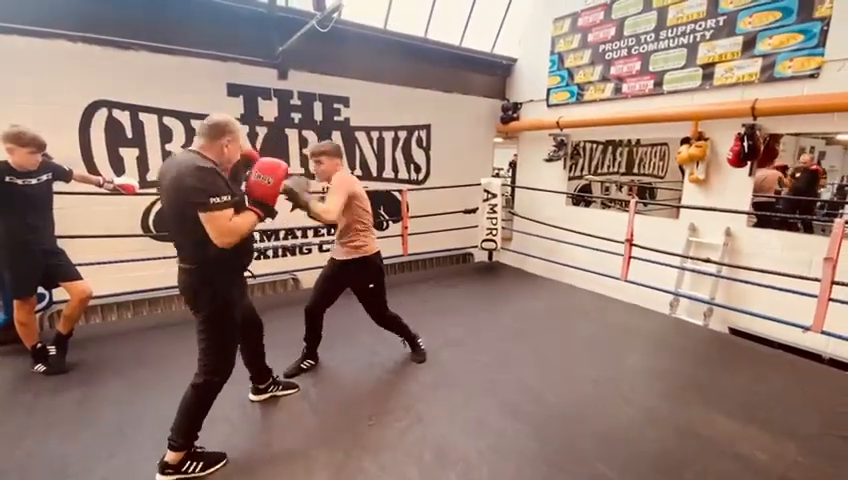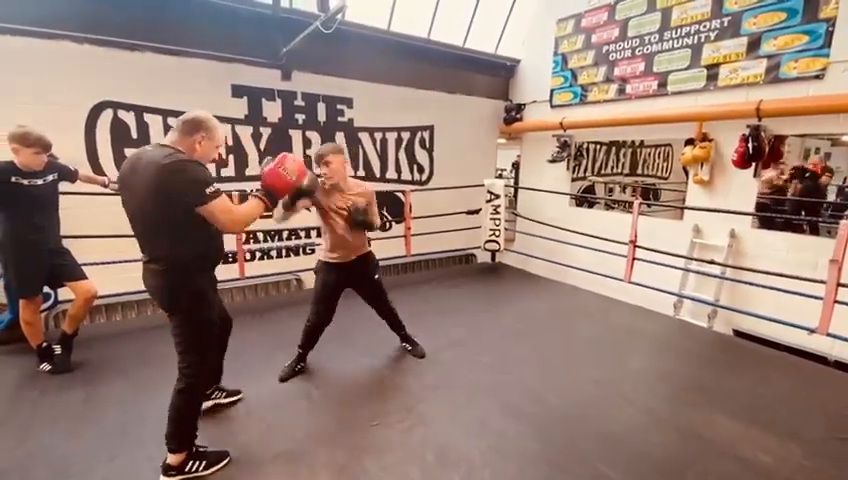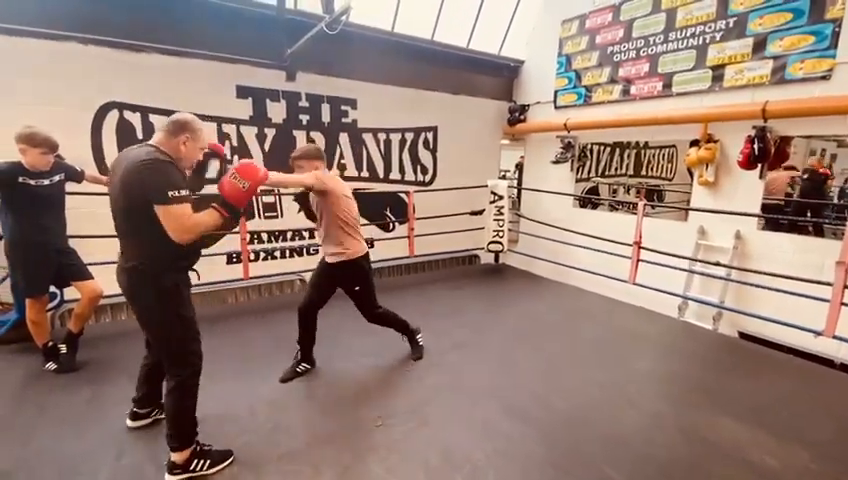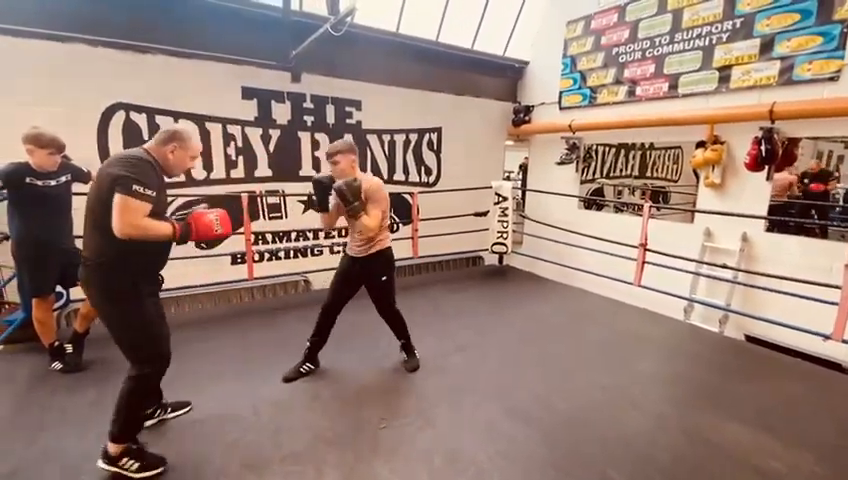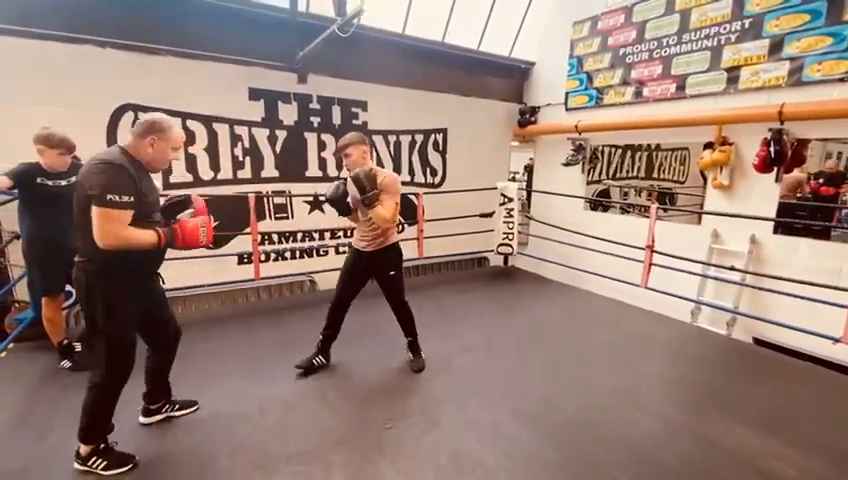
dt=0.3s
person 1, frame 1
left shoulder: (176, 164)
right shoulder: (204, 175)
right elbow: (227, 236)
left wrist: (239, 187)
right wrist: (261, 206)
left hip: (201, 272)
right hip: (213, 280)
left knee: (251, 326)
right knee: (215, 367)
left ankle: (262, 383)
person 1, frame 2
left shoulder: (135, 162)
right shoulder: (183, 169)
right elbow: (232, 221)
right wrist: (268, 196)
left hip: (163, 270)
right hip: (185, 278)
left knee: (219, 324)
right knee: (196, 364)
left ankle: (208, 391)
person 1, frame 3
left shoulder: (134, 157)
right shoulder: (159, 168)
right elbow: (182, 231)
right wrist: (229, 205)
left hip: (143, 272)
right hip: (157, 278)
left knee: (163, 345)
right knee: (185, 359)
left ankle: (144, 407)
person 1, frame 4
left shoulder: (137, 165)
right shoulder: (137, 167)
right elbow: (126, 226)
left wrist: (182, 225)
right wrist: (182, 229)
left hip: (128, 273)
right hip: (115, 278)
left knee: (148, 347)
right knee: (152, 355)
left ankle: (147, 407)
right ankle: (118, 449)
person 1, frame 5
left shoulder: (132, 167)
right shoulder: (112, 171)
right elbow: (108, 236)
left wrist: (172, 209)
right wrist: (169, 236)
left hip: (137, 277)
right hip: (107, 283)
left knee: (167, 335)
right knee: (112, 364)
left ankle: (156, 403)
right ankle: (89, 448)
person 2, frame 1
left shoulder: (47, 168)
left elbow: (75, 175)
left wrist: (103, 182)
left hip: (48, 248)
left knee: (82, 292)
right knee: (24, 303)
left ankle: (58, 345)
right ankle: (39, 355)
person 2, frame 2
left shoulder: (53, 168)
left elbow: (81, 175)
left wrist: (108, 182)
left hip: (53, 246)
left knee: (87, 291)
right knee: (30, 303)
left ankle: (63, 343)
right ankle: (44, 353)
person 2, frame 3
left shoulder: (60, 168)
left elbow: (87, 176)
left wrist: (112, 182)
left hip: (59, 247)
right hip: (26, 250)
left knee: (93, 291)
right knee: (37, 302)
left ankle: (69, 343)
right ankle: (50, 353)
person 2, frame 4
left shoulder: (67, 169)
left elbow: (93, 176)
left hip: (65, 247)
right hip: (32, 250)
right knee: (43, 301)
left ankle: (75, 342)
right ankle: (55, 352)
person 2, frame 5
left shoulder: (76, 169)
right shoulder: (28, 172)
left hip: (74, 247)
right hip: (42, 250)
right knee: (52, 300)
right ankle: (64, 351)
person 3, frame 1
left shoulder: (342, 181)
right shoulder: (336, 184)
left elbow: (329, 216)
left wrist: (301, 195)
left hip: (366, 261)
right hip: (340, 260)
left knee: (379, 315)
right knee: (313, 308)
left ankle: (413, 340)
right ankle: (309, 355)
person 3, frame 2
left shoulder: (365, 190)
right shoulder: (317, 190)
left elbow: (375, 223)
right elbow: (280, 217)
left wrist: (367, 222)
right wrist: (291, 199)
left hip: (361, 260)
right hip: (331, 264)
left knee: (383, 306)
right knee: (319, 318)
left ankle: (405, 338)
right ankle: (300, 358)
person 3, frame 3
left shoulder: (326, 180)
right shoulder: (324, 187)
left elbow: (285, 181)
right wrist: (313, 210)
left hip: (353, 261)
right hip: (330, 261)
left knee: (371, 311)
right knee: (306, 309)
left ankle: (411, 333)
right ankle: (305, 358)
person 3, frame 4
left shoulder: (374, 186)
right shoulder: (340, 185)
left elbow: (371, 230)
right elbow: (327, 225)
left wrist: (352, 204)
right wrist: (322, 197)
left hip: (377, 256)
right hip: (353, 256)
left knee: (387, 310)
right knee: (329, 307)
left ankle: (409, 350)
right ankle: (310, 358)
person 3, frame 5
left shoulder: (388, 179)
right shoulder: (352, 179)
left elbow: (386, 221)
left wrist: (366, 195)
right wrist: (342, 206)
left hip: (386, 251)
right hip: (359, 251)
left knee: (398, 302)
right knee: (339, 301)
left ankle: (415, 349)
right ankle: (322, 352)
